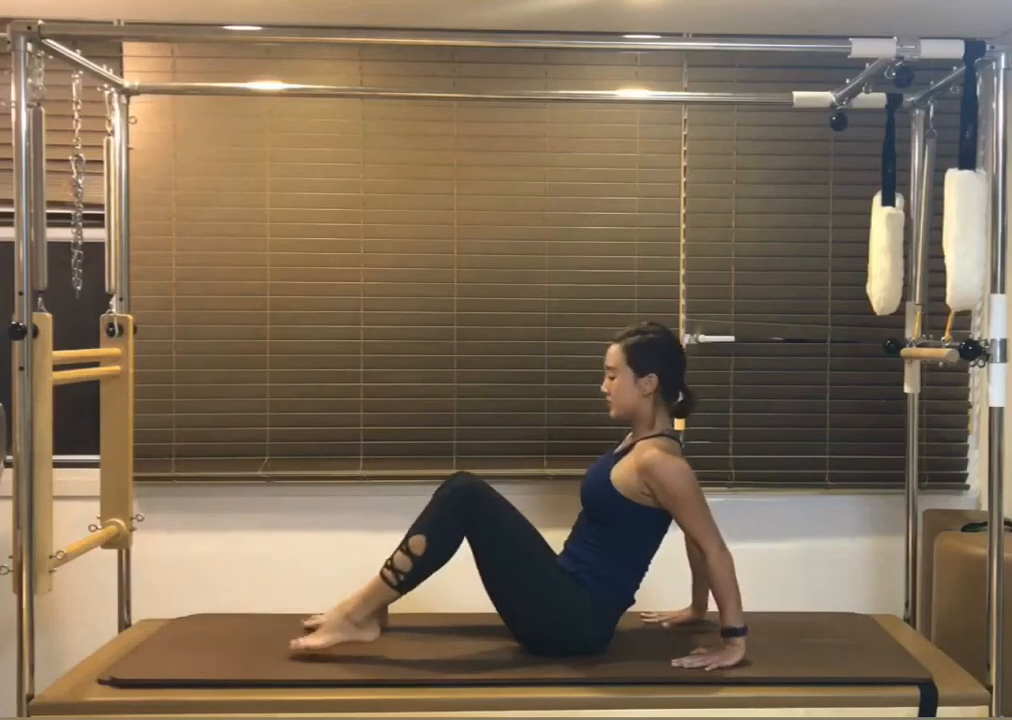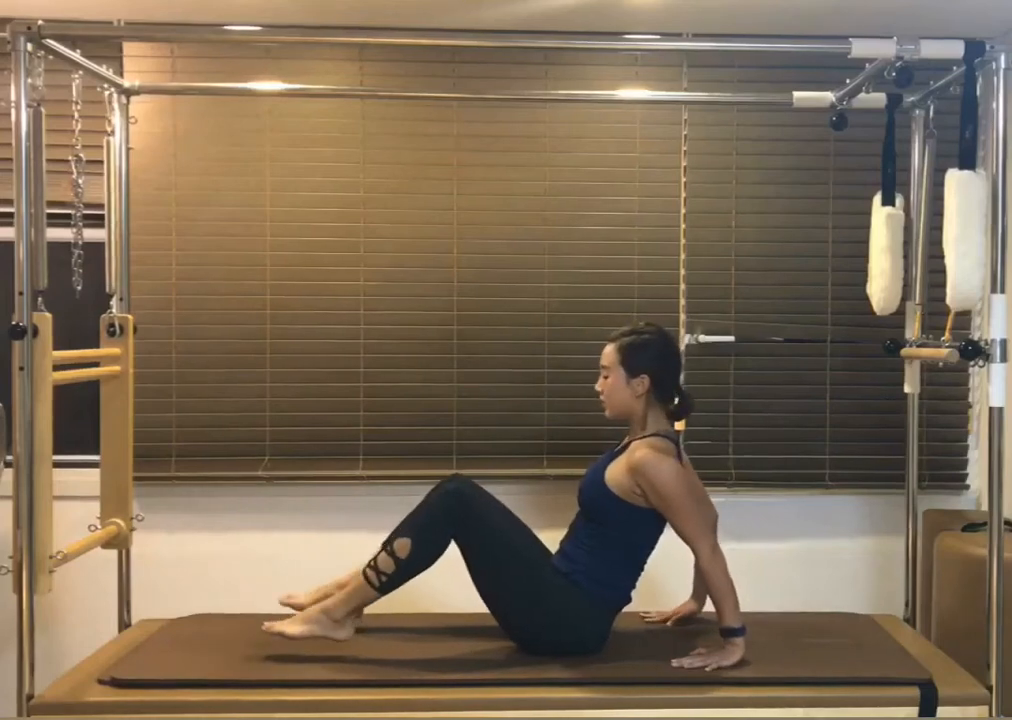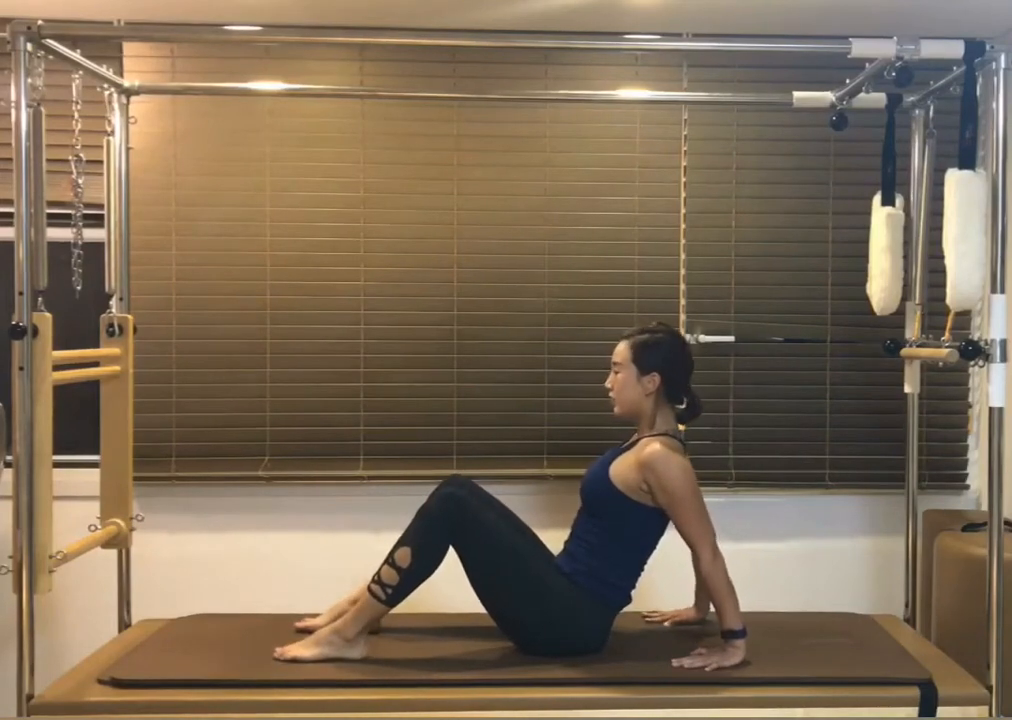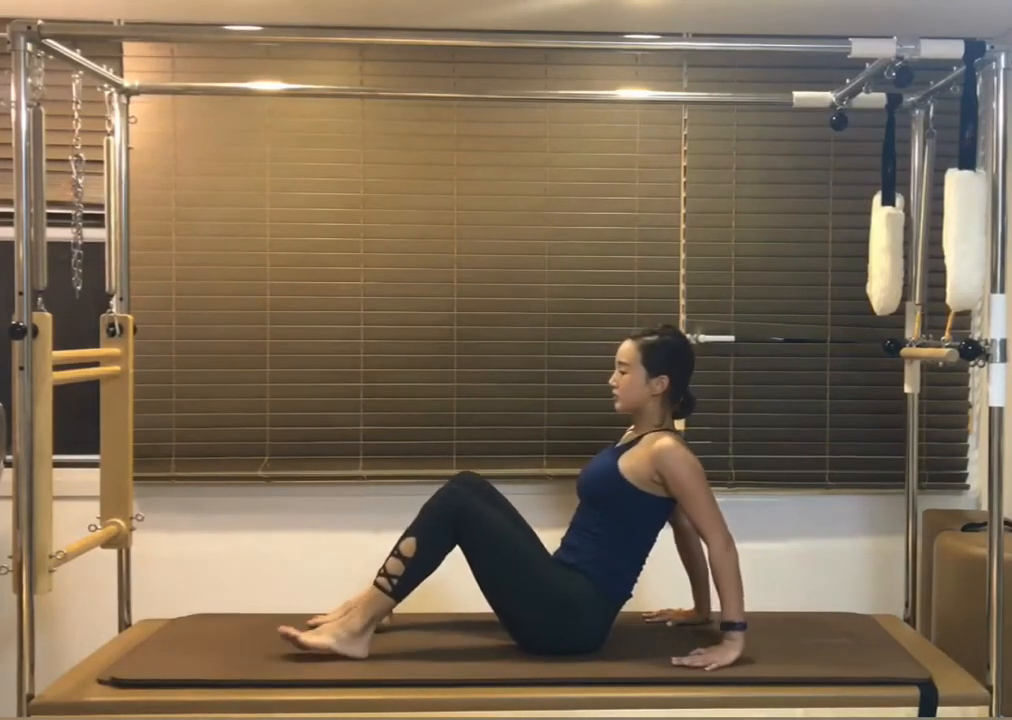
dt=0.7s
person 1, frame 1
left shoulder: (657, 461)
right shoulder: (641, 441)
left elbow: (714, 548)
right elbow: (694, 534)
left wrist: (734, 640)
right wrist: (697, 607)
left hip: (570, 623)
right hip: (565, 597)
left knee: (464, 498)
right knee: (462, 489)
left ankle: (359, 617)
right ankle: (371, 603)
person 1, frame 2
left shoulder: (650, 461)
right shoulder: (652, 443)
left elbow: (708, 547)
right elbow: (710, 514)
left wrist: (733, 639)
right wrist: (696, 601)
left hip: (568, 622)
right hip: (560, 596)
left knee: (455, 504)
right knee: (458, 492)
left ankle: (336, 614)
right ankle: (351, 592)
person 1, frame 3
left shoulder: (659, 458)
right shoulder: (648, 440)
left elbow: (707, 550)
right elbow: (699, 537)
left wrist: (734, 641)
right wrist: (699, 608)
left hip: (568, 622)
right hip: (561, 592)
left knee: (449, 509)
right knee: (458, 492)
left ankle: (347, 634)
right ankle: (365, 604)
person 1, frame 4
left shoulder: (666, 453)
right shoulder: (638, 439)
left elbow: (721, 541)
right elbow: (686, 529)
left wrist: (733, 637)
right wrist: (701, 610)
left hip: (571, 617)
right hip: (561, 598)
left knee: (452, 504)
right knee: (467, 487)
left ankle: (355, 629)
right ankle: (372, 602)
